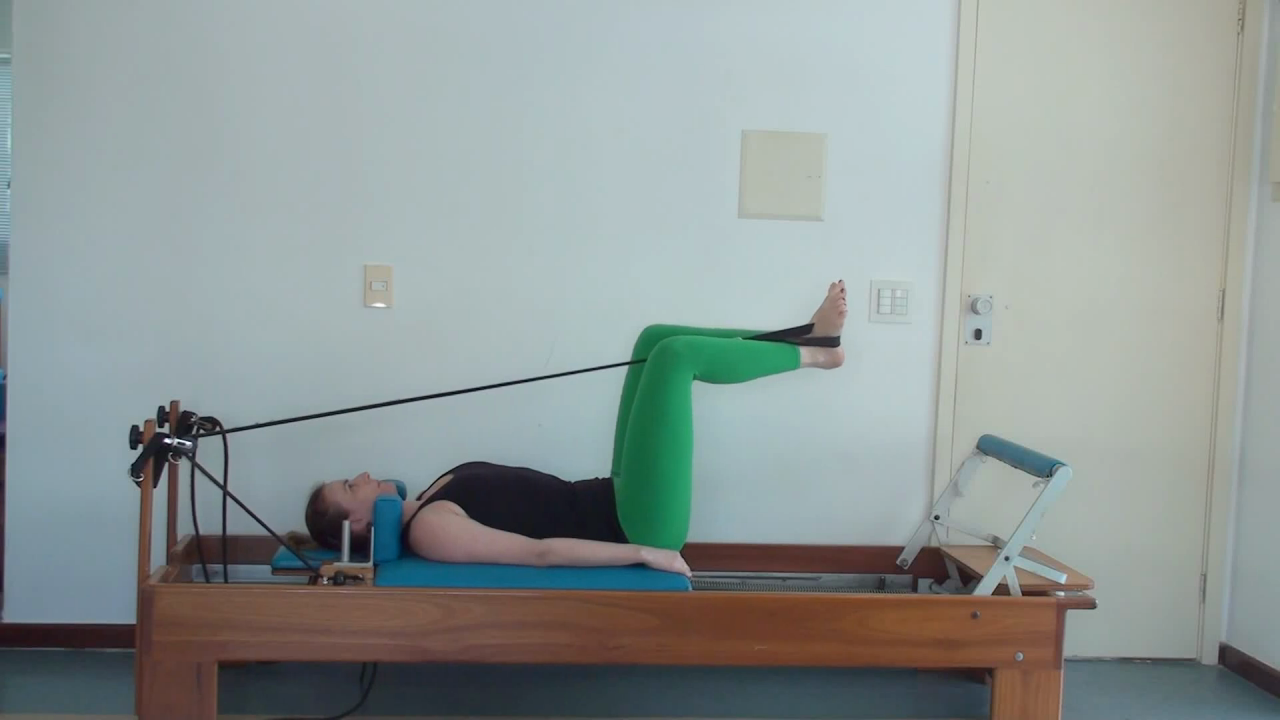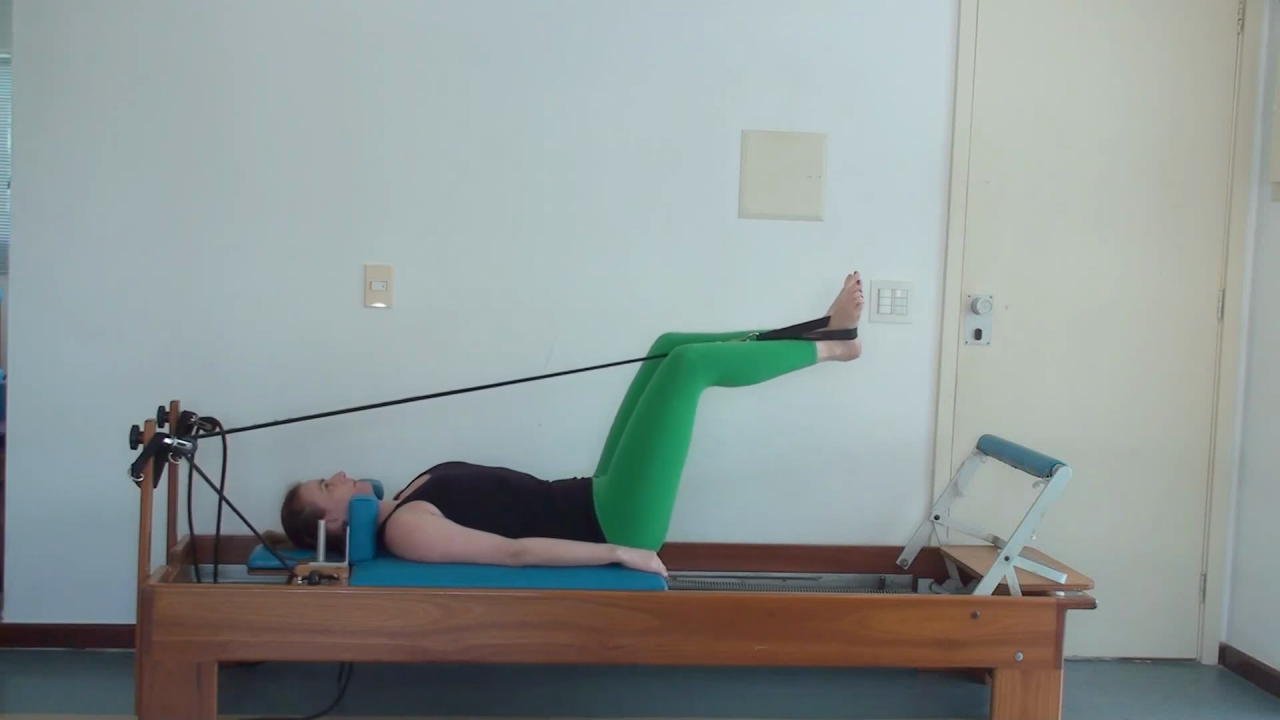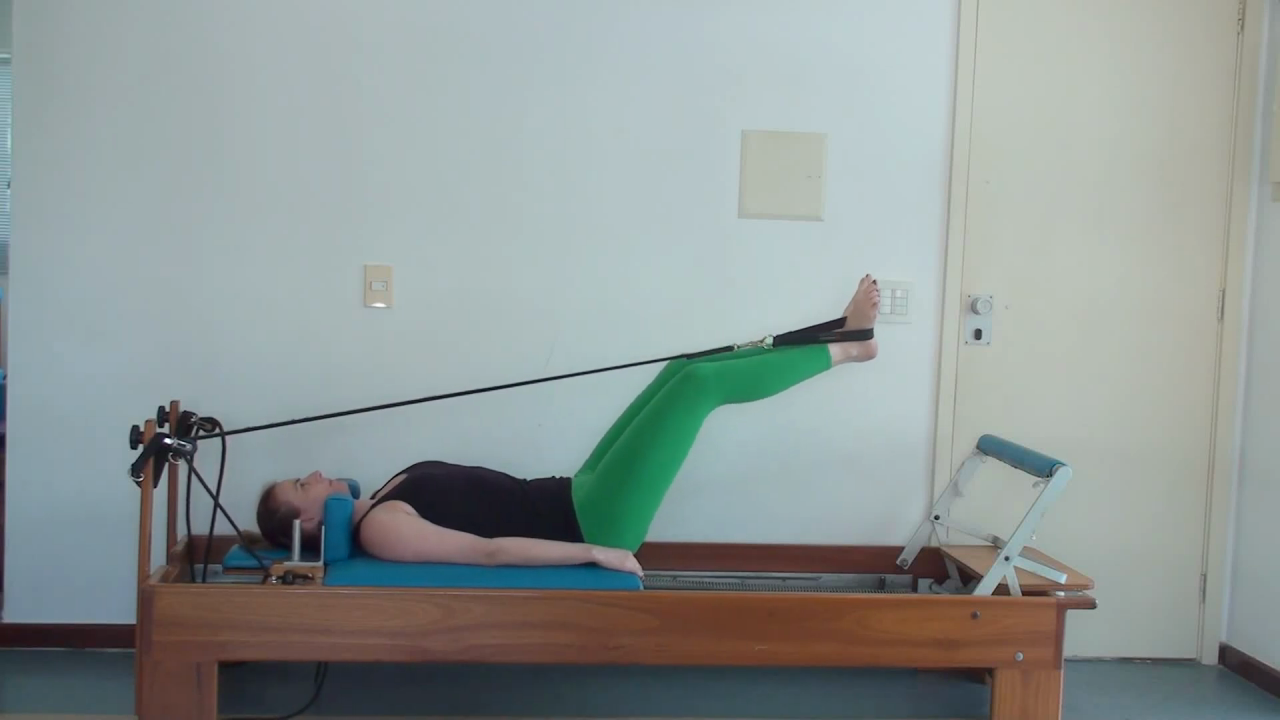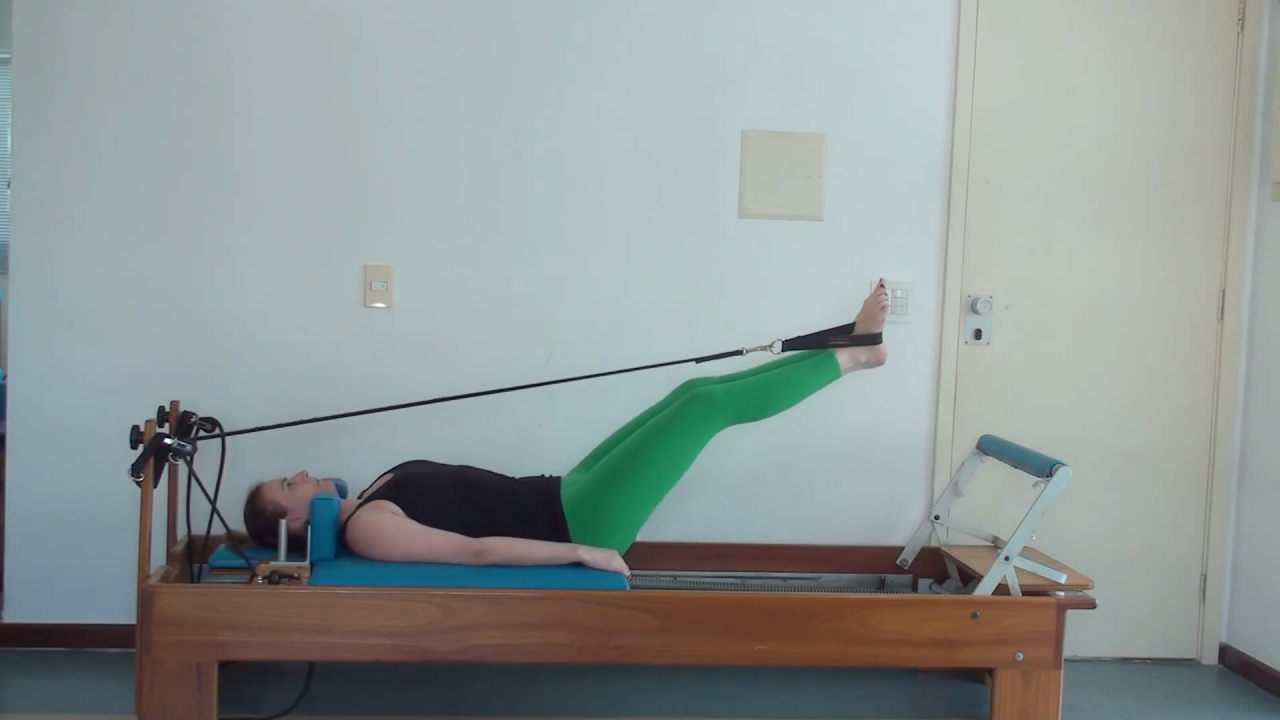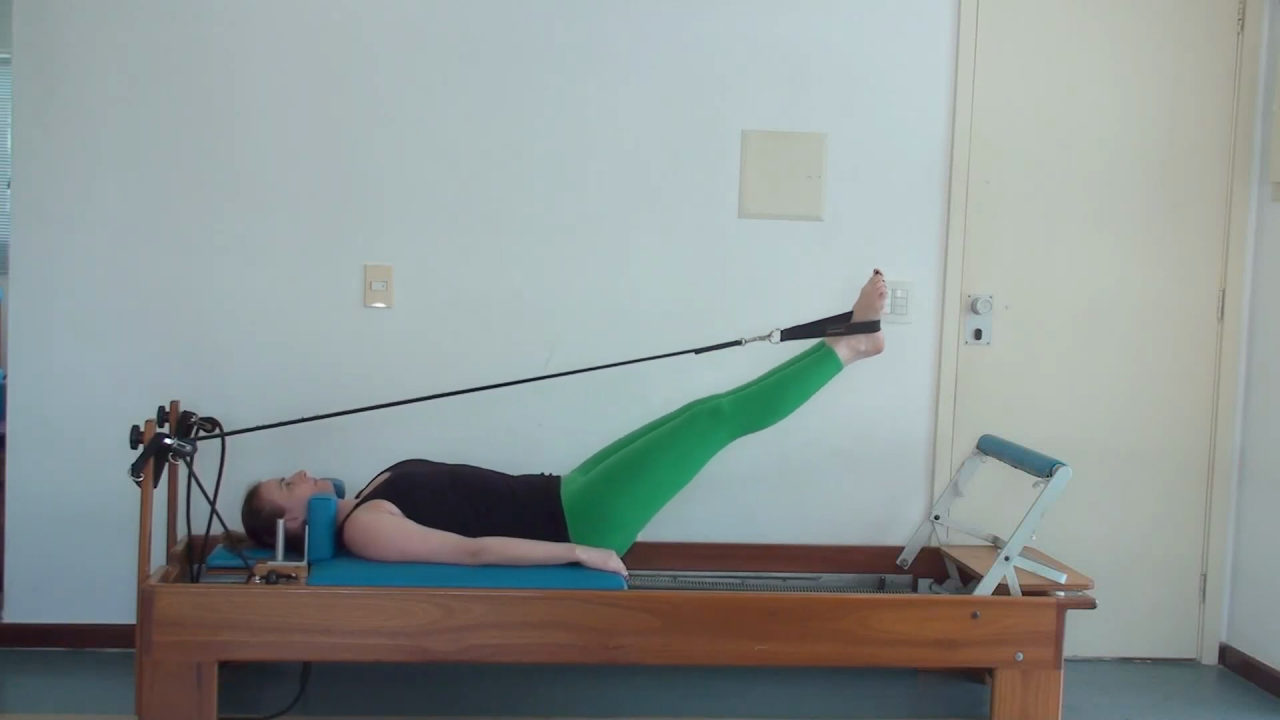
dt=0.7s
person 1, frame 1
left shoulder: (431, 501)
right shoulder: (429, 530)
right elbow: (538, 553)
right wrist: (644, 553)
left hip: (614, 502)
right hip: (636, 525)
left knee: (657, 339)
right knee: (677, 353)
left ankle: (806, 341)
right ankle: (810, 354)
person 1, frame 2
left shoulder: (412, 498)
right shoulder: (405, 531)
right elbow: (514, 551)
right wrist: (620, 553)
left hip: (595, 497)
right hip: (612, 523)
left knee: (670, 347)
right knee: (689, 364)
left ankle: (815, 335)
right ankle: (827, 348)
person 1, frame 3
left shoulder: (386, 500)
right shoulder: (380, 531)
right elbow: (489, 552)
right wrist: (594, 553)
left hip: (575, 498)
right hip: (590, 521)
left knee: (686, 369)
right knee: (702, 383)
left ankle: (836, 338)
right ankle: (843, 350)
person 1, frame 4
left shoulder: (373, 499)
right shoulder: (367, 530)
right elbow: (475, 550)
right wrist: (581, 551)
left hip: (564, 496)
right hip: (575, 522)
left knee: (695, 391)
right knee: (709, 404)
left ankle: (848, 346)
right ankle: (850, 357)
person 1, frame 5
left shoulder: (372, 498)
right shoulder: (364, 530)
right elbow: (472, 550)
right wrist: (577, 552)
left hip: (562, 495)
right hip: (575, 521)
left knee: (708, 410)
right knee: (717, 417)
left ankle: (846, 340)
right ankle: (846, 348)
